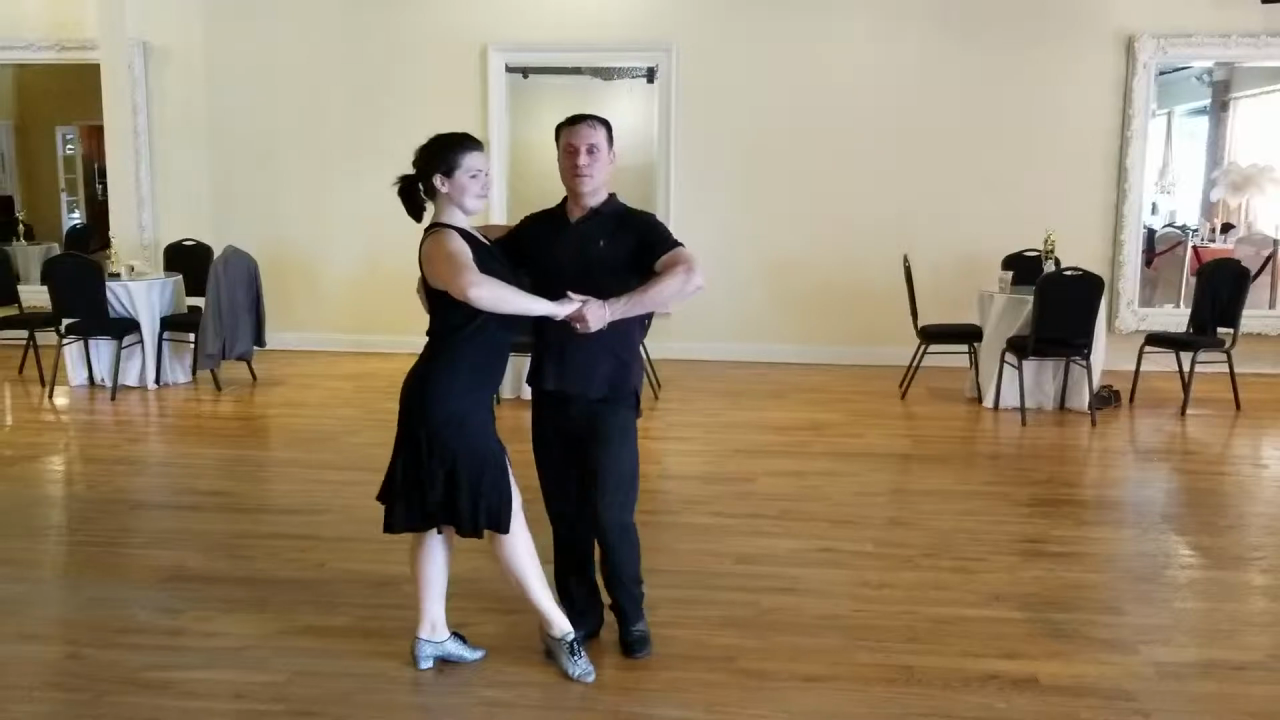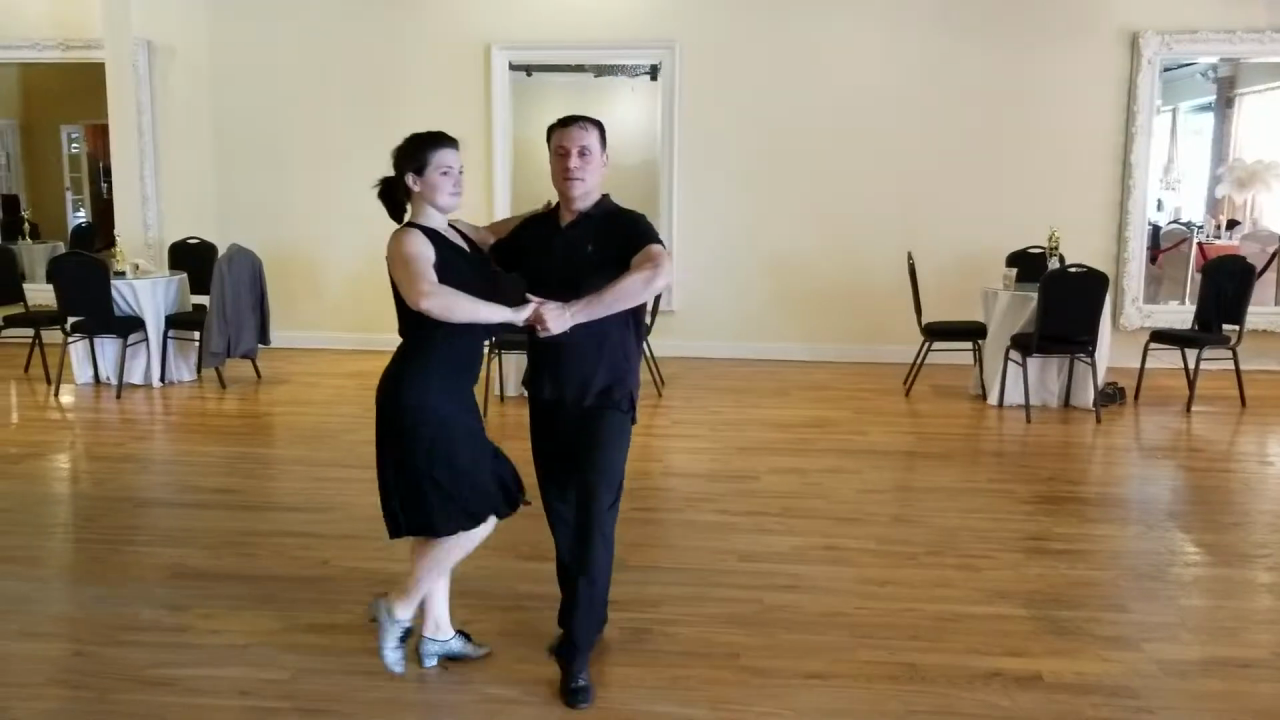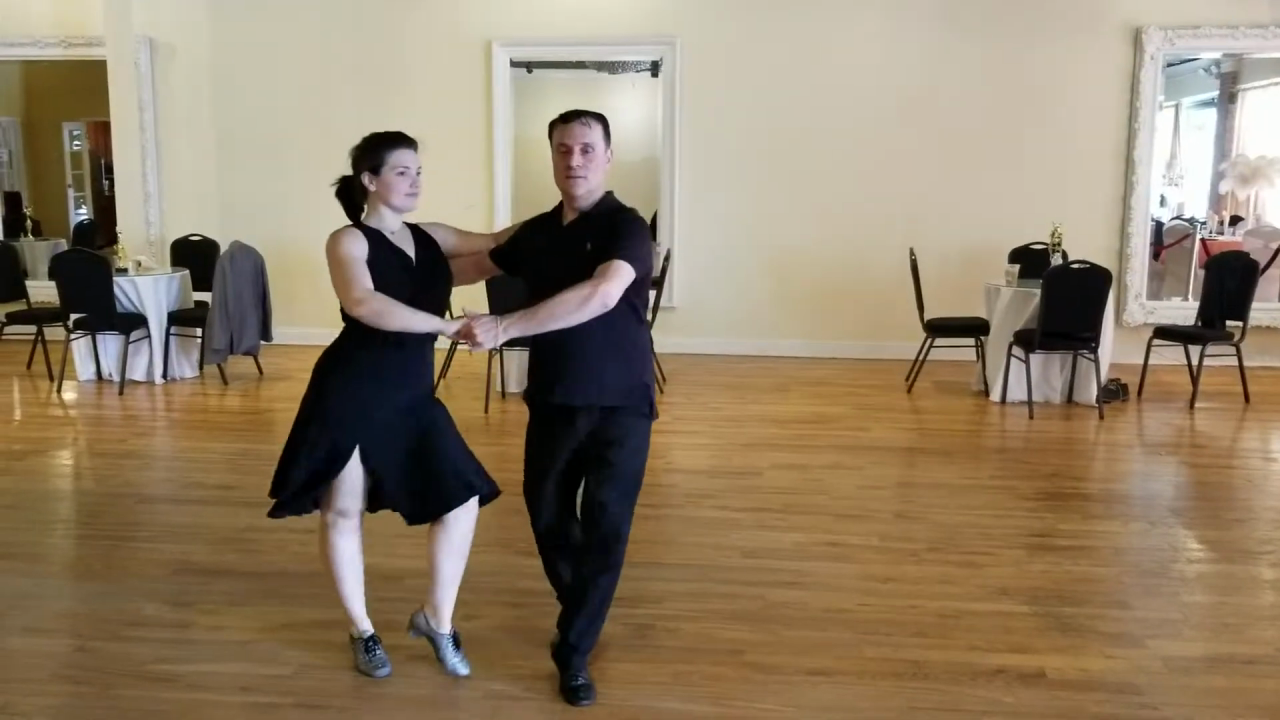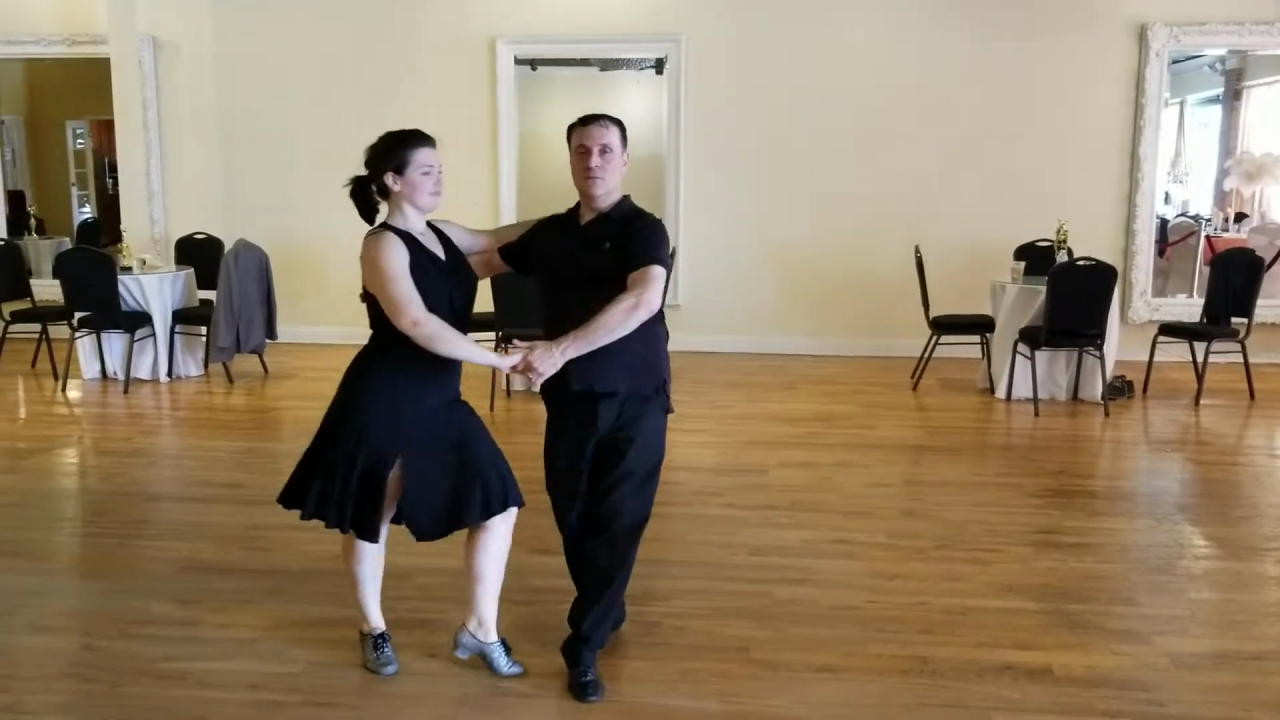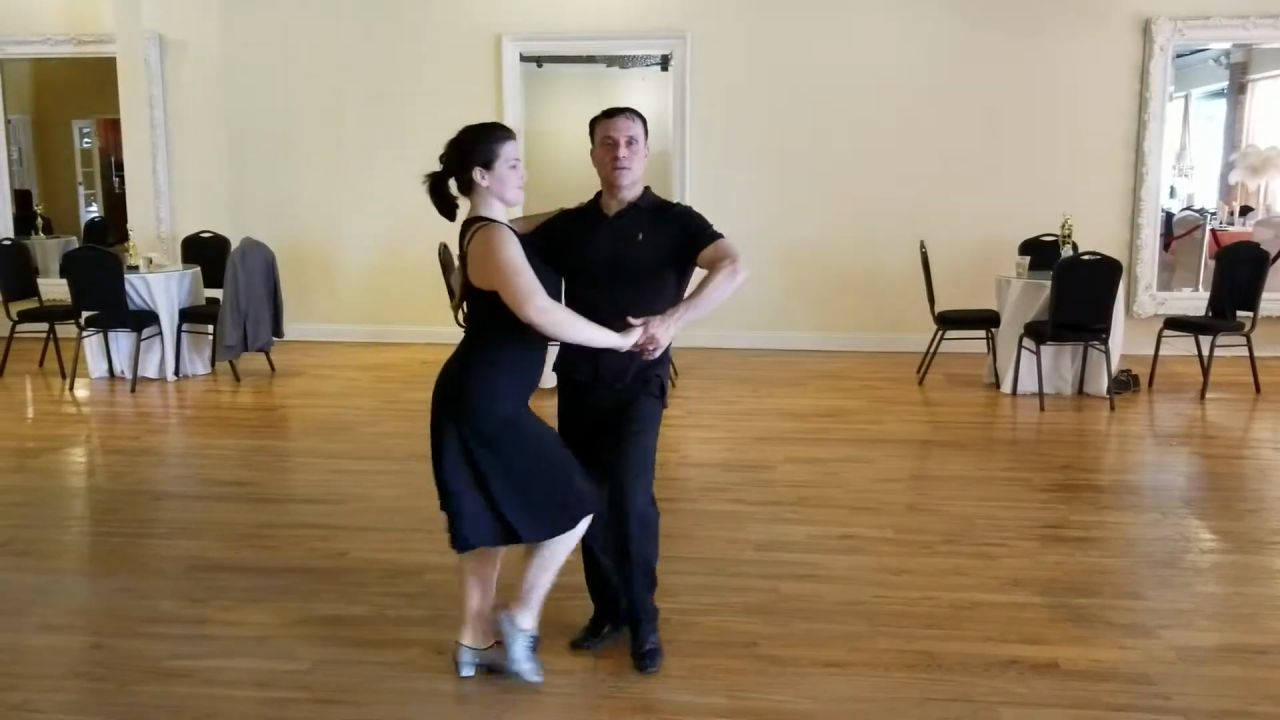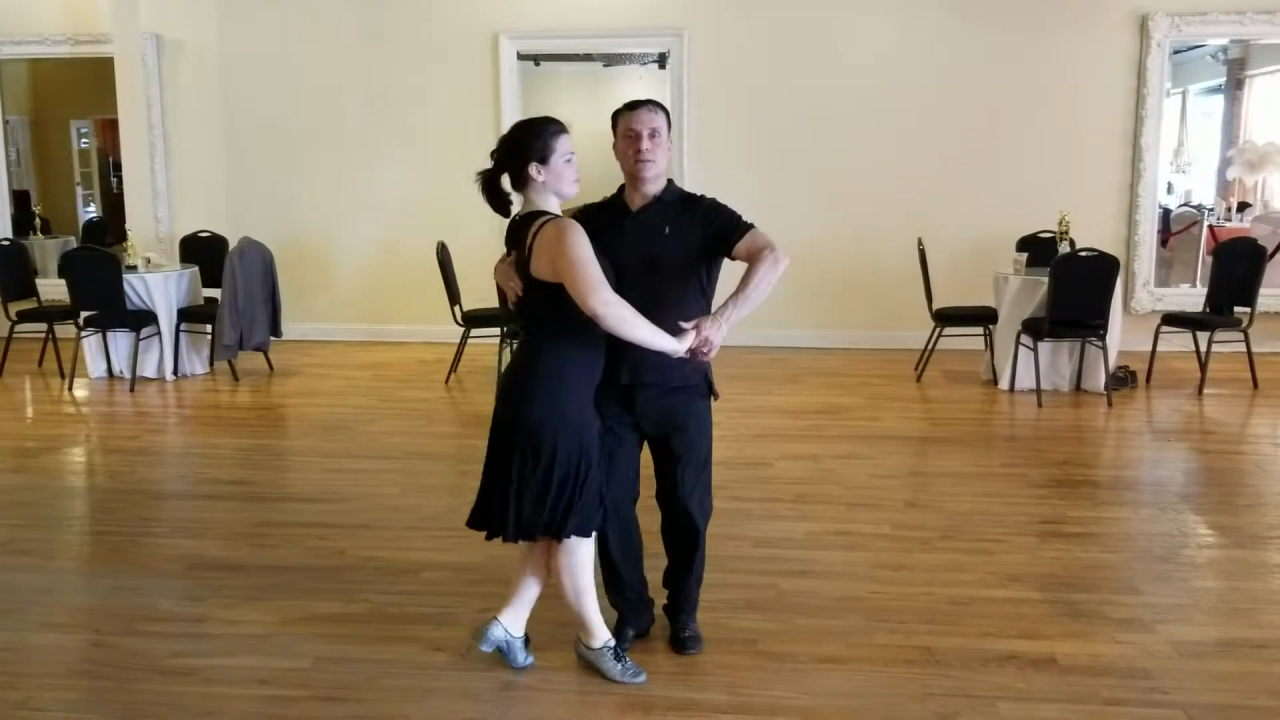
dt=0.5s
person 1, frame 1
left shoulder: (636, 227)
right shoulder: (536, 229)
left elbow: (690, 276)
left wrist: (610, 310)
left hip: (608, 394)
right hip: (550, 393)
left knee: (611, 510)
right knee: (565, 511)
left ankle: (630, 612)
right ankle: (580, 614)
person 1, frame 2
left shoulder: (626, 226)
right shoulder: (533, 231)
left elbow: (658, 273)
left wrist: (570, 313)
left hip: (605, 398)
right hip: (547, 397)
left knee: (594, 520)
right knee: (562, 517)
left ankle: (576, 651)
right ankle: (584, 618)
person 1, frame 3
left shoulder: (625, 226)
right shoulder: (537, 231)
left elbow: (602, 295)
right elbow: (480, 264)
left wrist: (504, 327)
left hip: (619, 405)
right hip: (552, 403)
left knee: (604, 529)
right knee: (547, 518)
left ankle: (575, 651)
right ankle: (580, 609)
person 1, frame 4
left shoulder: (641, 228)
right shoulder: (549, 232)
left elbow: (644, 300)
right elbow: (481, 261)
left wrist: (561, 349)
left hip: (636, 399)
right hip: (568, 397)
left knee: (618, 520)
right knee: (572, 518)
left ankle: (584, 644)
right ankle: (605, 611)
person 1, frame 5
left shoulder: (674, 222)
right shoulder: (569, 225)
left elbow: (733, 268)
left wrist: (672, 321)
left hip: (636, 383)
right hip: (577, 381)
left knee: (628, 493)
right knee: (591, 501)
left ankle: (642, 619)
right ankle: (608, 610)
person 1, frame 6
left shoulder: (701, 215)
right shoulder: (591, 221)
left elbow: (771, 257)
right elbow: (516, 263)
left wrist: (723, 319)
right wrist: (512, 277)
left hip: (682, 387)
right hip: (611, 388)
left knee: (687, 504)
right knee: (610, 503)
left ankle: (683, 610)
right ankle: (631, 612)
person 2, frame 1
left shoulder: (466, 236)
right shoulder: (442, 242)
right elbow: (474, 289)
right wrist: (553, 307)
left hip: (460, 396)
right hip: (446, 399)
left knee: (442, 515)
right knee: (503, 511)
left ankle: (432, 634)
right ankle: (558, 628)
person 2, frame 2
left shoulder: (459, 236)
right shoulder: (408, 242)
left elbow: (501, 235)
right elbow: (427, 298)
right wrist: (514, 315)
left hip: (450, 394)
right hip: (418, 398)
left knee: (442, 516)
right knee: (477, 510)
left ankle: (437, 632)
right ankle: (397, 609)
person 2, frame 3
left shoulder: (428, 238)
right shoulder: (348, 241)
left elbow: (494, 245)
right elbow: (363, 304)
right wrist: (446, 325)
left hip: (410, 397)
right hip: (348, 396)
left knee: (462, 498)
right knee: (343, 512)
left ankle: (436, 618)
right ankle: (362, 630)
person 2, frame 4
left shoulder: (442, 235)
right shoulder: (384, 245)
left elbow: (493, 240)
right elbow: (414, 324)
right wrist: (497, 360)
left hip: (439, 402)
right hip: (381, 401)
left knee: (497, 504)
right knee: (368, 520)
left ankle: (481, 630)
right ankle: (374, 629)
person 2, frame 5
left shoulder: (491, 231)
right shoulder: (492, 239)
right elbow: (538, 311)
right wrist: (619, 339)
left hip: (490, 396)
right hip: (483, 401)
left knee: (497, 523)
right knee: (573, 510)
left ankle: (476, 640)
right ankle: (519, 619)
person 2, frame 6
left shoulder: (524, 227)
right shoulder: (561, 233)
right elbow: (601, 306)
right wrist: (672, 344)
left hip: (537, 391)
right hip: (552, 397)
left knee: (562, 523)
right knee: (571, 525)
left ankle: (509, 624)
right ankle: (595, 639)
